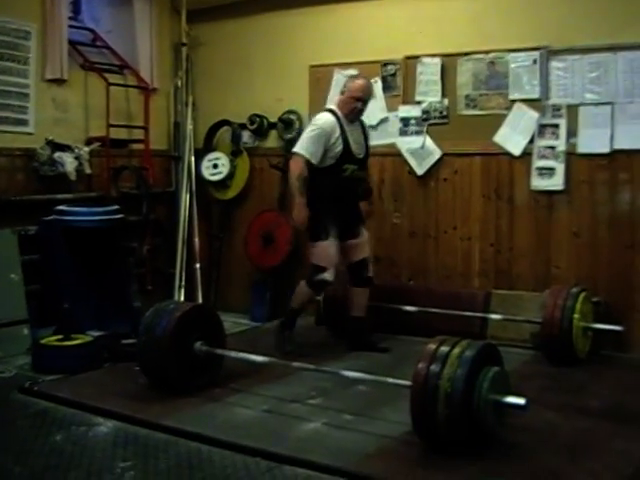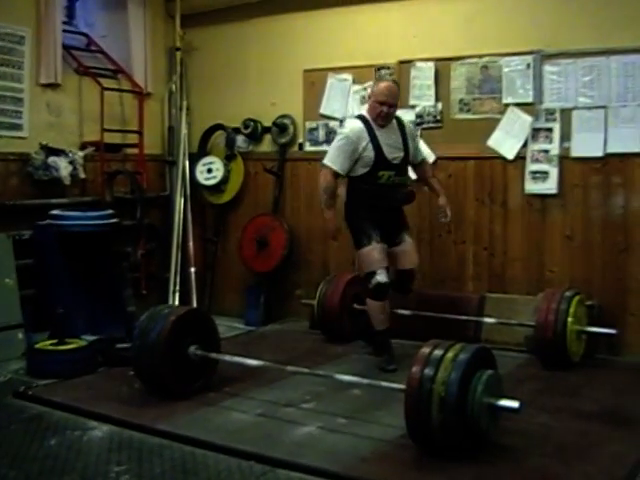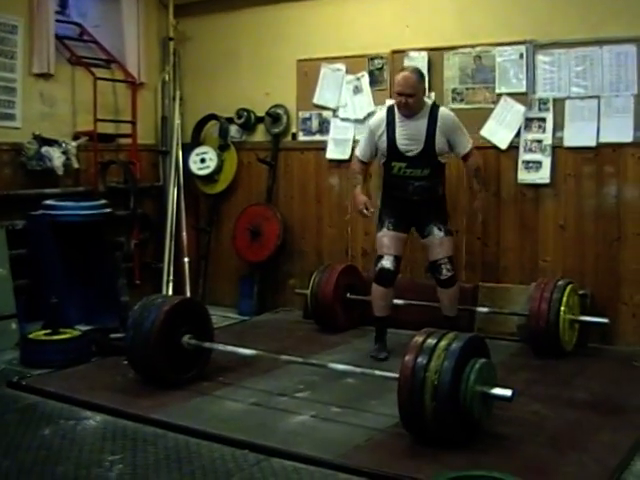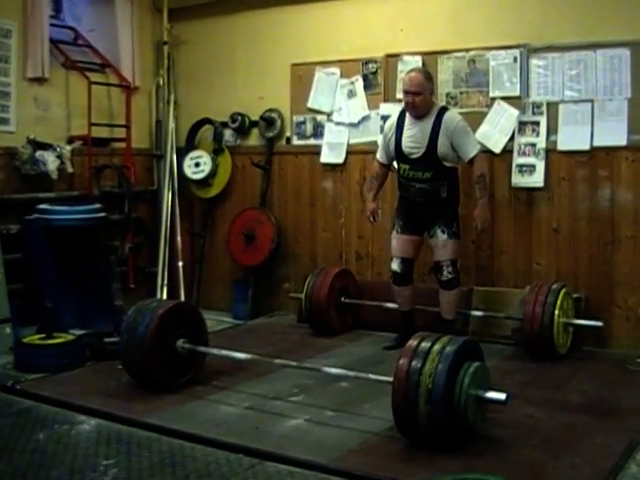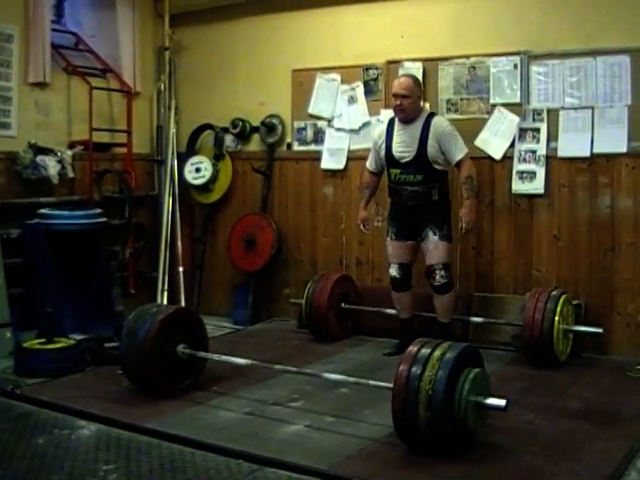
dt=0.4s
person 1, frame 1
left shoulder: (360, 125)
right shoulder: (325, 123)
right elbow: (298, 162)
left wrist: (367, 198)
right wrist: (299, 203)
left hip: (350, 208)
right hip: (323, 210)
left knee: (363, 270)
right knee: (323, 275)
left ankle: (359, 334)
right ankle: (286, 325)
person 1, frame 2
left shoulder: (404, 128)
right shoulder: (354, 131)
left elbow: (421, 164)
right elbow: (328, 173)
left wrist: (440, 194)
right wrist: (329, 211)
left hip: (393, 213)
right hip: (365, 215)
left knee: (406, 277)
right knee: (379, 280)
left ankle: (375, 331)
right ankle: (384, 348)
person 1, frame 3
left shoulder: (444, 119)
right shoulder: (380, 121)
left elbow: (468, 155)
right elbow: (360, 159)
left wrist: (479, 191)
right wrist: (358, 191)
left hip: (431, 204)
right hip: (394, 205)
left knee: (444, 269)
right knee: (385, 268)
right ankle: (380, 338)
person 1, frame 4
left shoulder: (451, 122)
right shoulder: (394, 123)
left elbow: (478, 160)
right elbow: (380, 164)
left wrist: (482, 202)
right wrist: (370, 197)
left hip: (441, 207)
right hip: (407, 206)
left knee: (446, 271)
right knee: (399, 269)
left ankle: (447, 336)
right ankle: (407, 329)
person 1, frame 5
left shoulder: (438, 126)
right shoulder: (383, 131)
left elbow: (464, 164)
right elbow: (372, 172)
left wrist: (468, 203)
right wrist: (363, 206)
left hip: (433, 211)
right hip: (399, 211)
left knee: (439, 275)
right knee: (398, 275)
left ankle: (444, 338)
right ankle: (407, 336)
